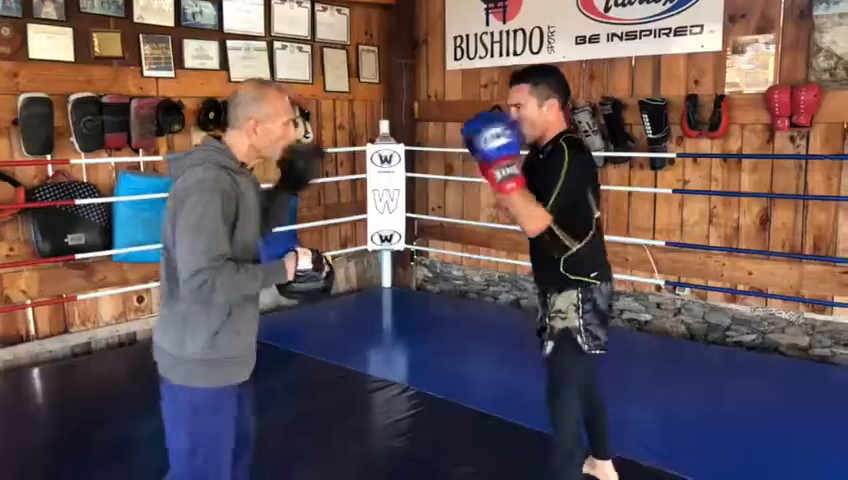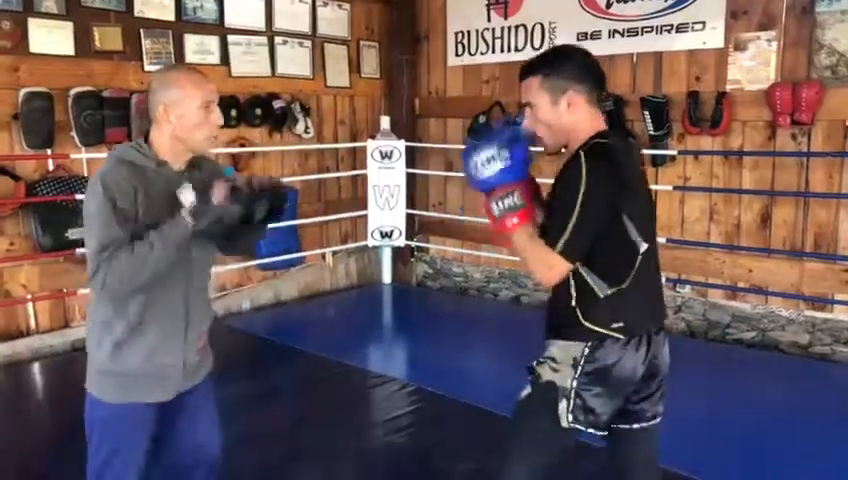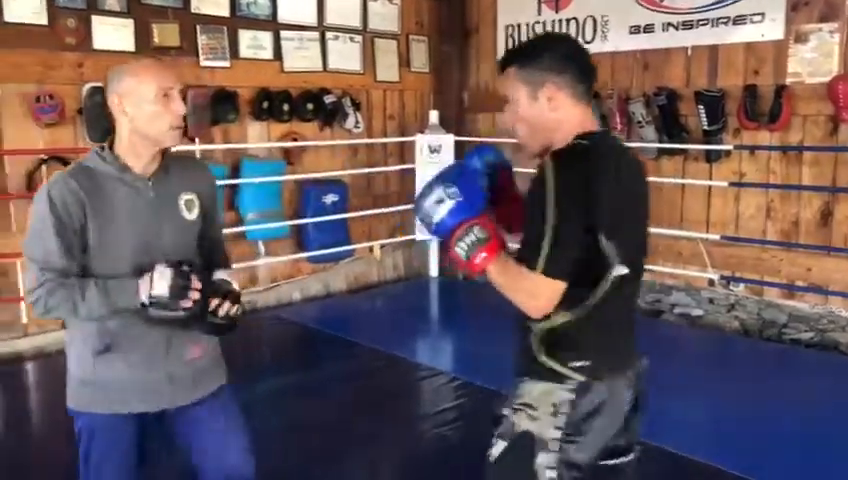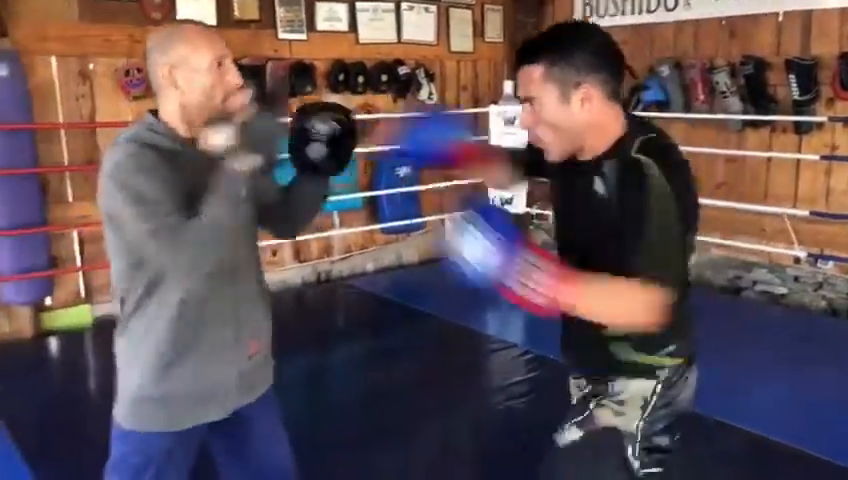
dt=1s
person 1, frame 1
left shoulder: (569, 155)
right shoulder: (544, 151)
left elbow: (533, 222)
right elbow: (514, 198)
left wrist: (504, 164)
right wrist: (487, 157)
left hip: (575, 291)
right hip: (568, 288)
left knee: (565, 392)
right knee: (578, 378)
person 1, frame 2
left shoulder: (588, 167)
right shoulder: (619, 154)
left elbow: (548, 270)
left wrist: (506, 201)
right wrist: (522, 186)
left hip: (592, 350)
right hip: (642, 345)
person 1, frame 3
left shoulder: (565, 172)
right shoulder: (620, 162)
left elbow: (538, 296)
left wrist: (471, 236)
left hip: (568, 386)
right hip: (616, 373)
person 1, frame 4
left shoulder: (646, 174)
right shoulder: (581, 150)
left elbow: (642, 307)
right elbow: (509, 170)
left wrist: (532, 276)
left hip: (638, 376)
person 2, frame 1
left shoulder: (236, 174)
right shoulder: (207, 183)
right elbow: (203, 280)
right wrist: (282, 269)
left hip: (226, 348)
right hip: (200, 355)
left knee: (233, 447)
person 2, frame 2
left shoulder: (207, 173)
right shoulder: (116, 179)
left elbow: (235, 243)
right elbow: (108, 276)
left wrist: (252, 212)
right wrist: (187, 221)
left hip: (188, 358)
right hip: (126, 367)
person 2, frame 3
left shoulder: (196, 178)
right shoulder: (67, 193)
right elbow: (44, 292)
left wrist: (221, 285)
right wrist: (139, 290)
left hip: (193, 369)
right hip: (108, 381)
person 2, frame 4
left shoulder: (225, 154)
right shoulder: (132, 163)
left elbow: (285, 221)
right elbow: (195, 261)
right wrist: (243, 166)
left hip: (241, 371)
right hip: (165, 386)
